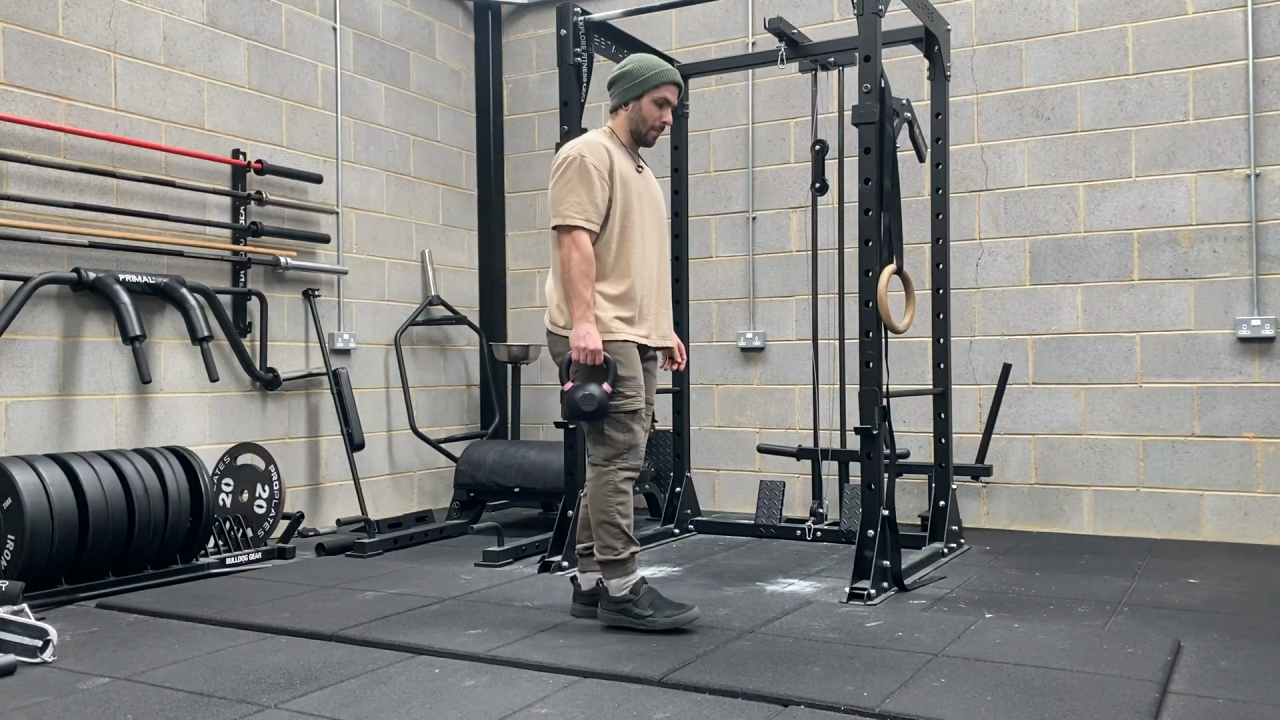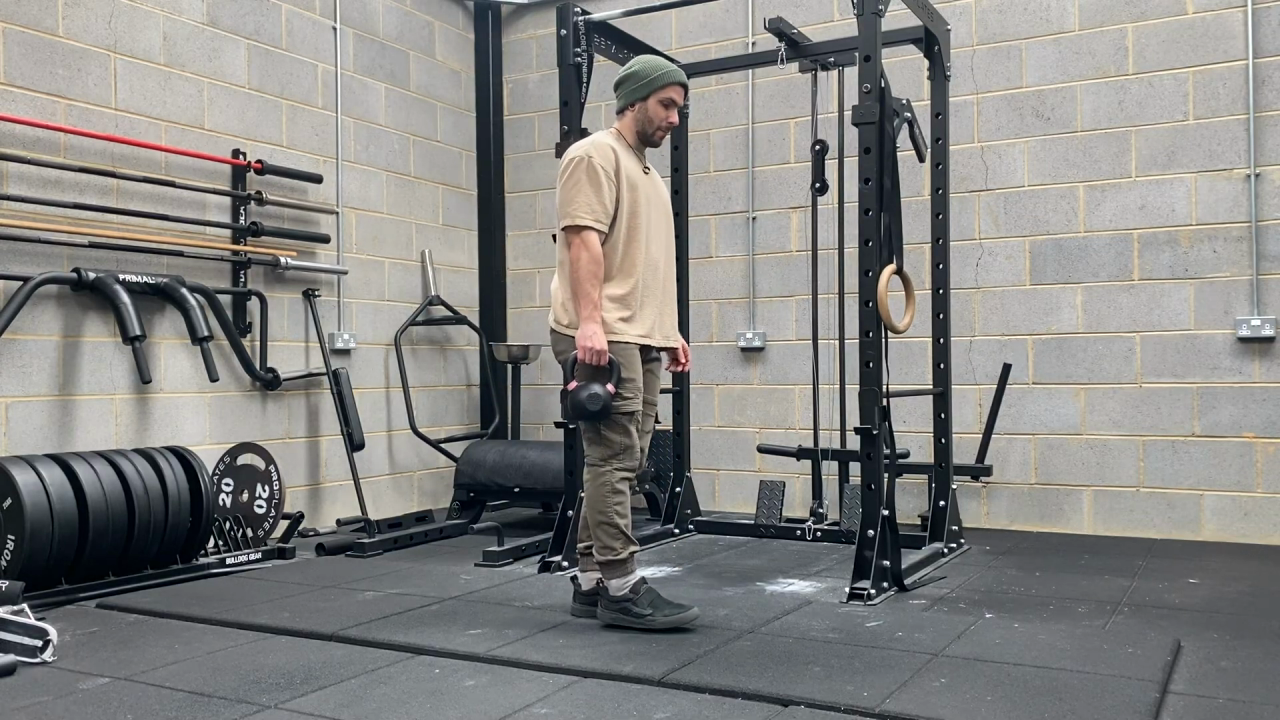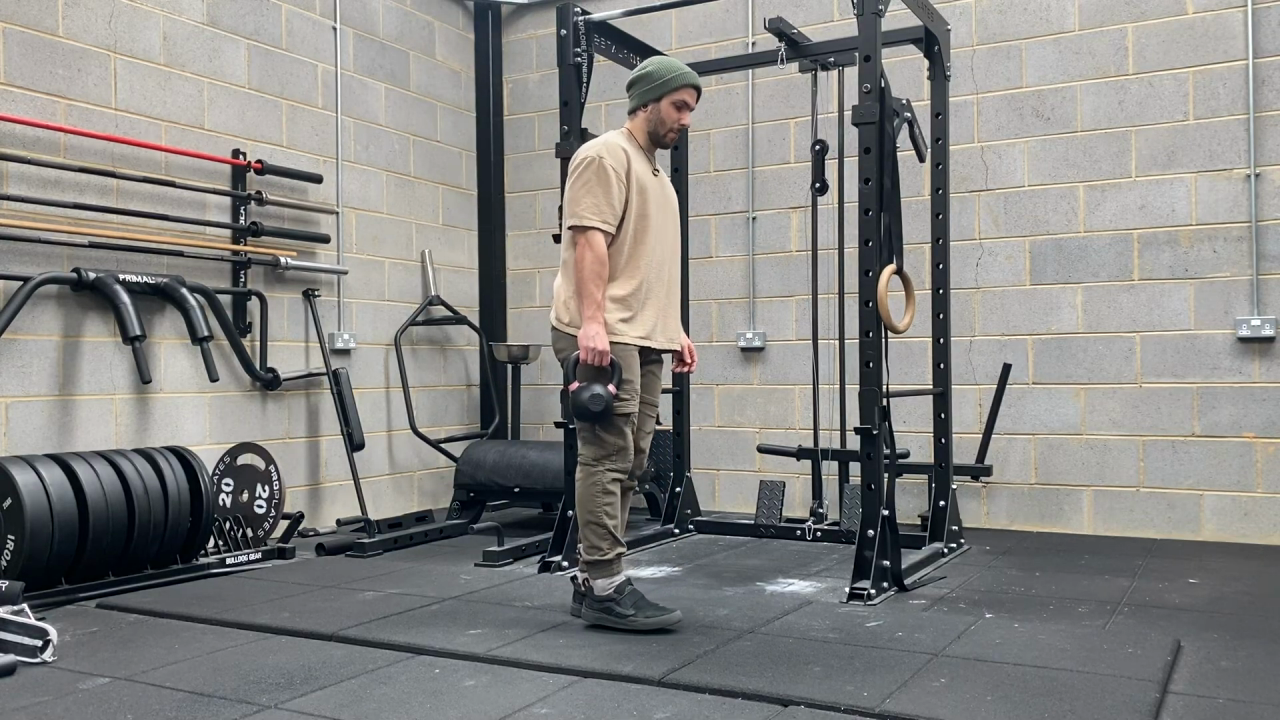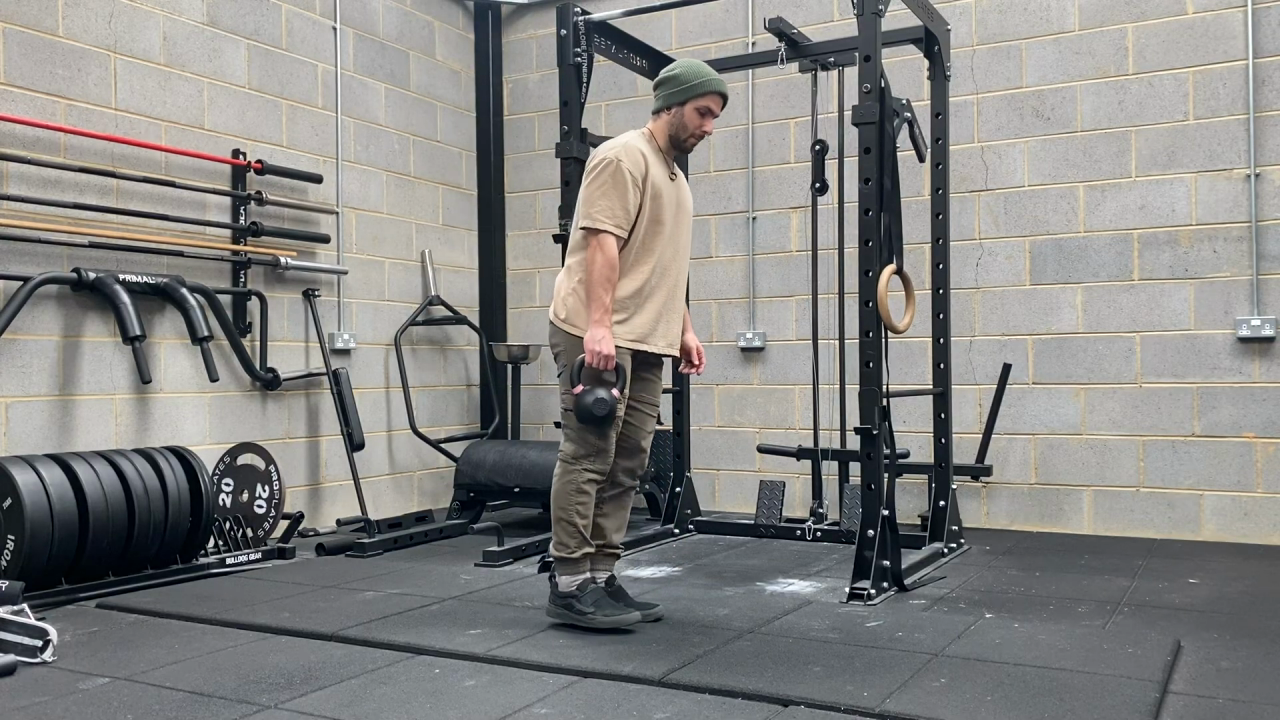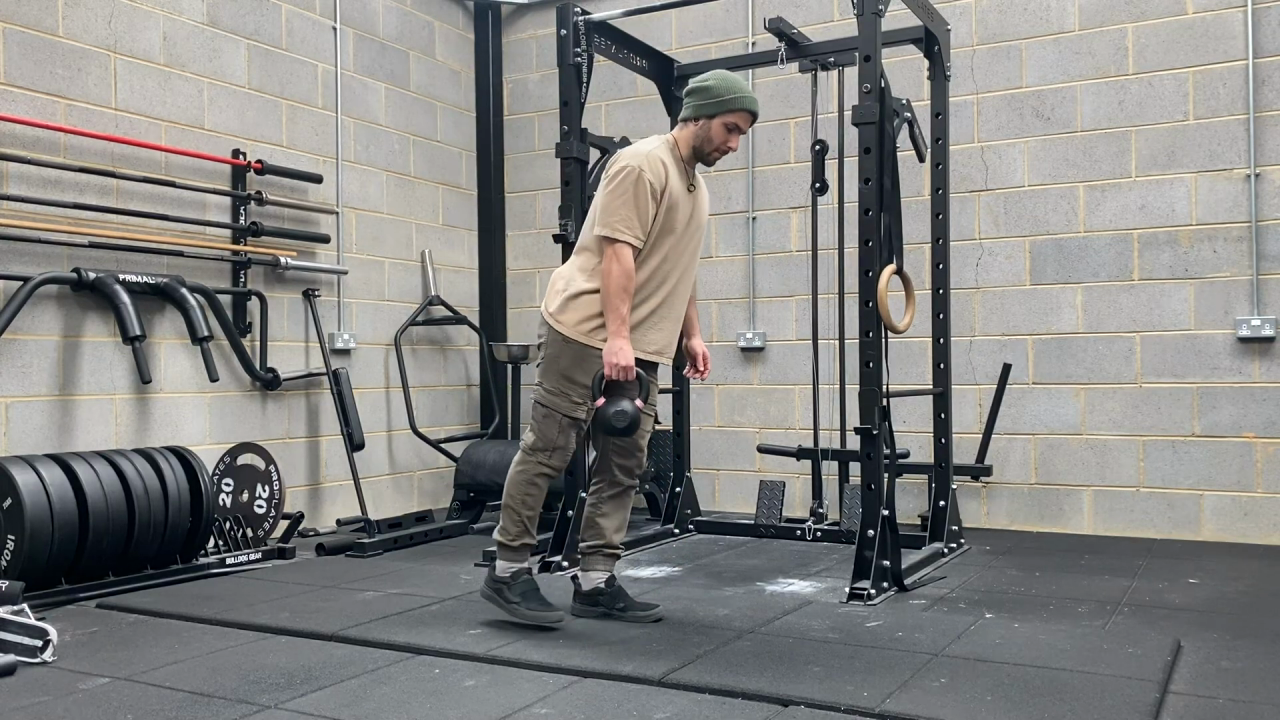
dt=0.4s
person 1, frame 1
left shoulder: (640, 170)
right shoulder: (588, 155)
right elbow: (575, 241)
left wrist: (662, 328)
right wrist: (584, 323)
left hip: (634, 334)
right hip: (599, 334)
left knee: (619, 459)
right knee: (618, 455)
left ankle: (592, 581)
right ankle: (621, 587)
person 1, frame 2
left shoulder: (646, 172)
right shoulder: (595, 155)
right elbow: (584, 241)
left wrist: (668, 329)
right wrist: (590, 322)
left hip: (640, 337)
right hip: (602, 336)
left knee: (622, 460)
right knee: (614, 458)
left ankle: (592, 581)
right ankle: (621, 586)
person 1, frame 3
left shoulder: (656, 173)
right shoulder: (605, 156)
right elbow: (590, 242)
left wrist: (675, 328)
right wrist: (592, 322)
left hip: (644, 339)
right hip: (603, 336)
left knee: (627, 462)
right knee: (607, 457)
left ankle: (591, 580)
right ankle: (607, 587)
person 1, frame 4
left shoulder: (673, 174)
right shoulder: (622, 157)
right elbow: (601, 245)
left wrist: (684, 328)
right wrist: (598, 326)
left hip: (644, 340)
right hip: (599, 335)
left knee: (627, 463)
right knee: (588, 455)
left ankle: (599, 575)
right ankle: (569, 583)
person 1, frame 5
left shoulder: (696, 184)
right shoulder: (642, 165)
right elbow: (617, 254)
left wrist: (692, 334)
right wrist: (616, 338)
left hip: (640, 345)
right hip: (584, 331)
left knee: (624, 464)
right knee: (549, 449)
left ankle: (595, 580)
right ankle: (509, 570)
